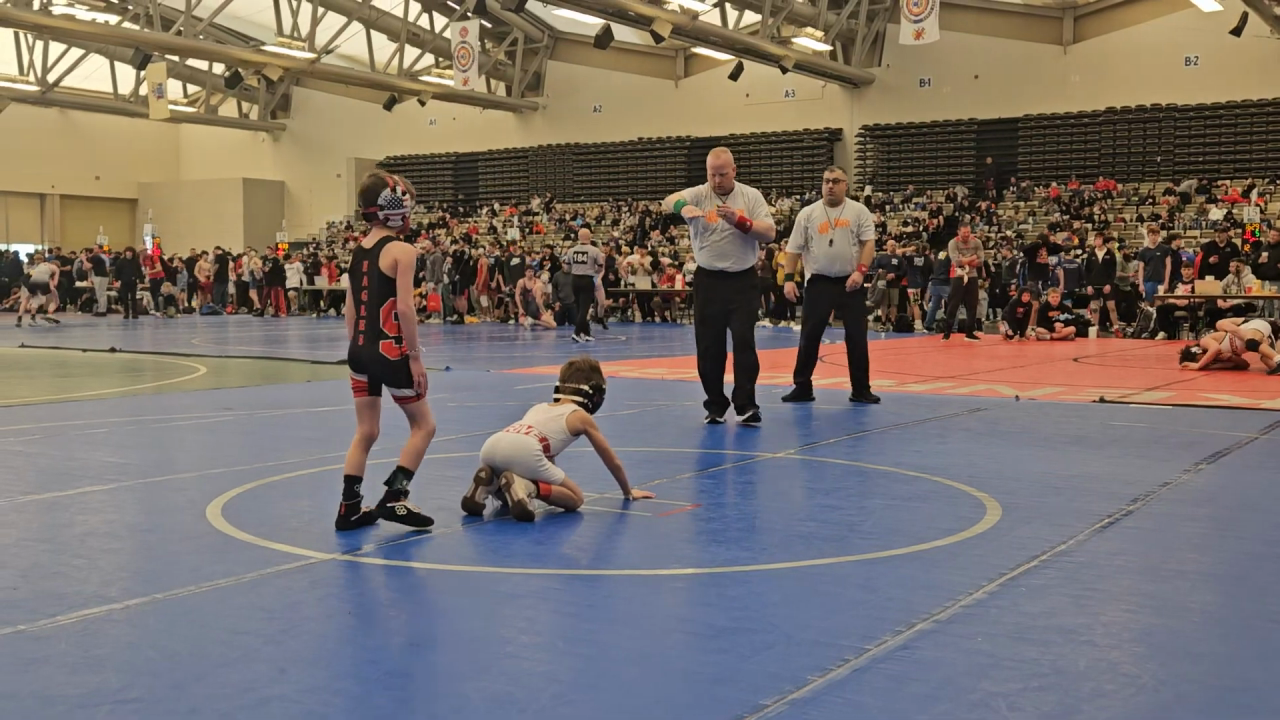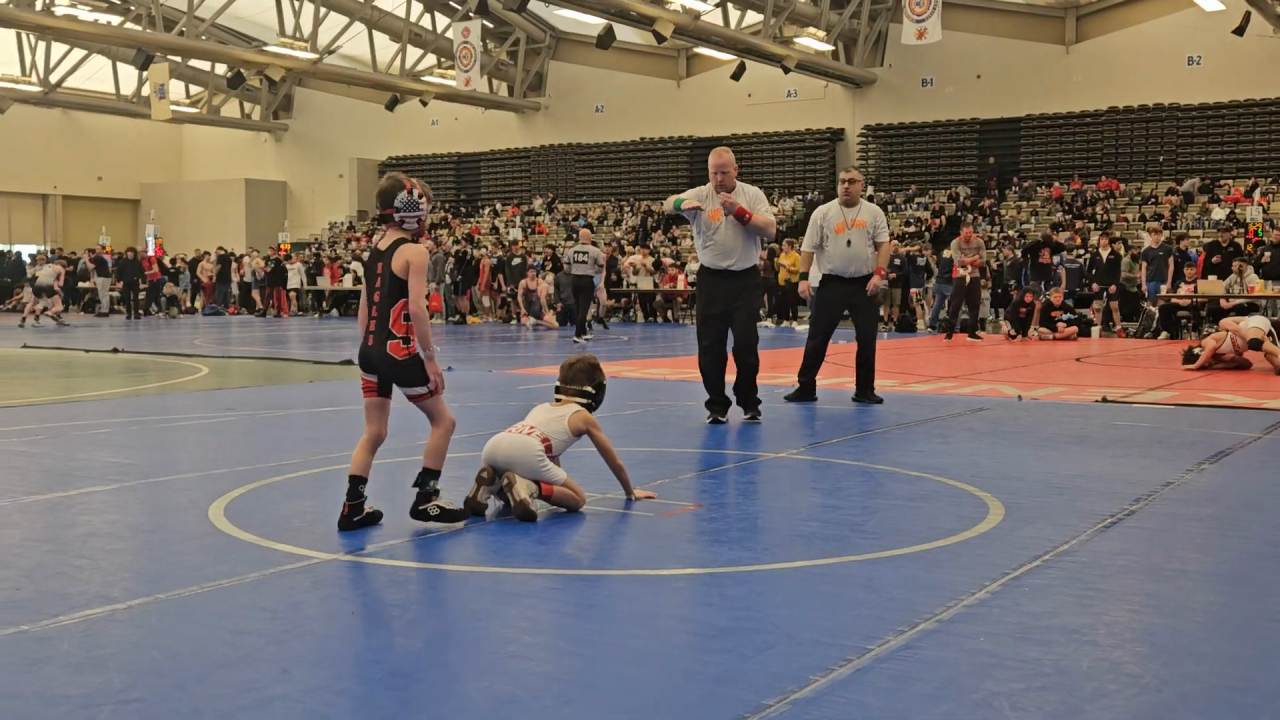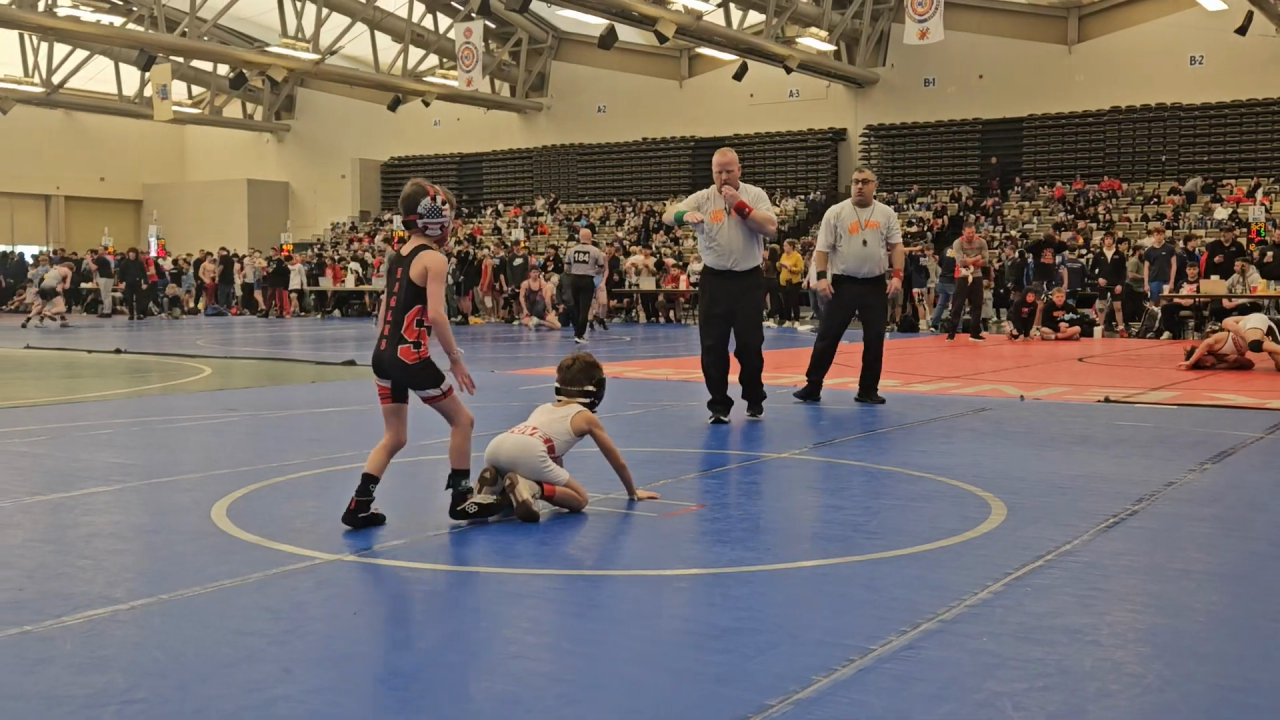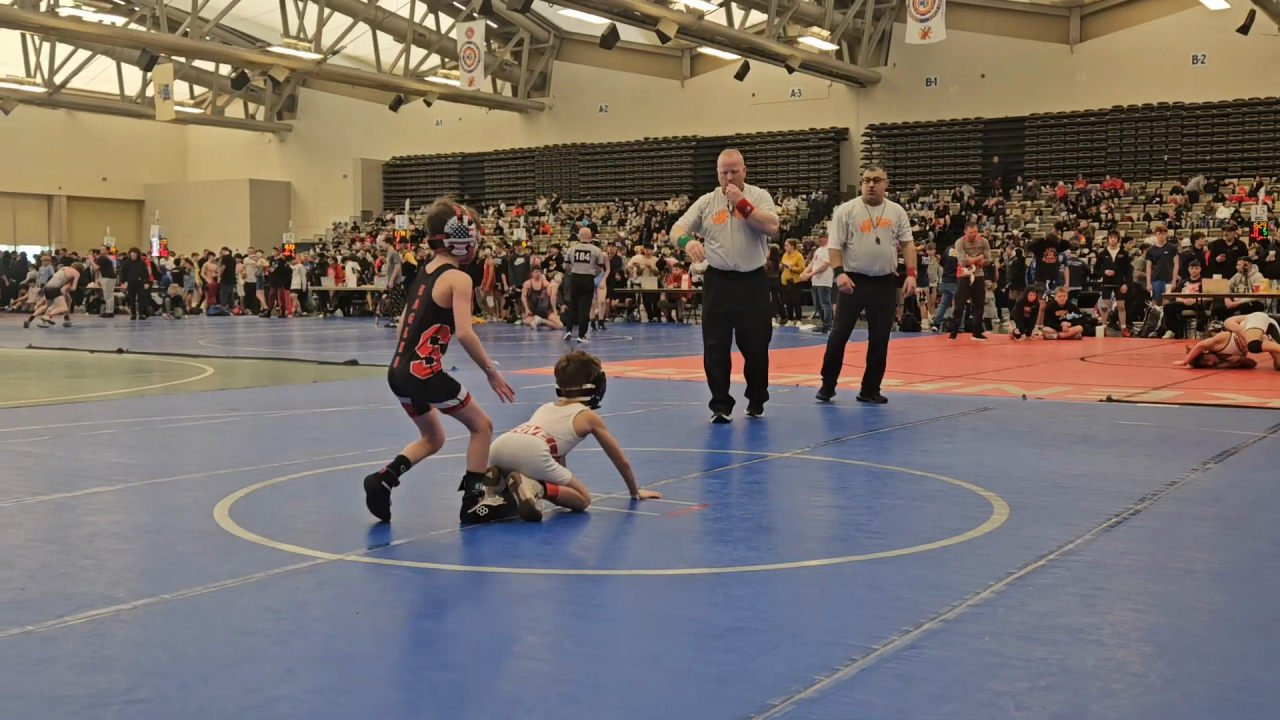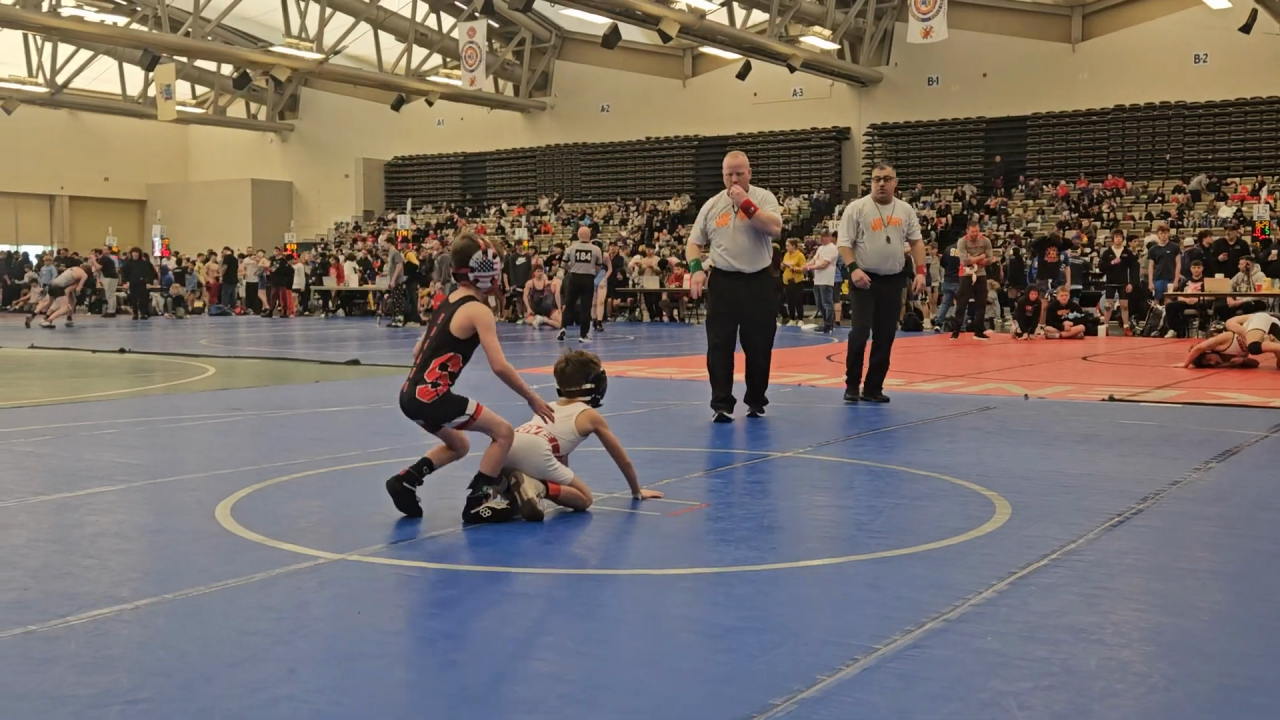
dt=0.1s
person 1, frame 1
left shoulder: (358, 252)
right shoulder: (402, 250)
left elbow: (350, 311)
right elbow: (405, 308)
right wrist: (415, 357)
left hip: (359, 351)
right hip: (389, 351)
left knee: (366, 432)
right knee: (423, 425)
left ankle: (350, 507)
right ankle: (394, 496)
person 1, frame 2
left shoulder: (374, 252)
right shoulder: (414, 252)
left elbow: (364, 311)
right elbow: (416, 309)
right wrist: (431, 356)
left hip: (369, 351)
right hip: (399, 352)
left knee: (374, 433)
right knee: (442, 420)
left ankle: (353, 507)
right ankle: (425, 496)
person 1, frame 3
left shoulder: (398, 257)
right shoulder: (434, 259)
left elbow: (386, 312)
right elbow: (435, 314)
right wrist: (456, 360)
left hip: (382, 355)
right hip: (410, 356)
left knee: (394, 437)
right knee: (462, 420)
left ankle: (360, 505)
right ankle: (461, 497)
person 1, frame 4
left shoulder: (425, 274)
right shoulder: (458, 279)
right elbow: (464, 333)
right wrist: (493, 375)
left hip: (401, 372)
right hip: (422, 371)
left knee: (434, 439)
right knee: (482, 425)
left ankle: (383, 481)
right ankle: (472, 500)
person 1, frame 5
left shoulder: (448, 303)
right shoulder: (478, 311)
right elbow: (499, 366)
right wrist: (533, 399)
left hip: (409, 394)
right hip: (430, 394)
left knee: (458, 445)
right knee: (503, 432)
left ankle: (407, 480)
right ankle: (478, 500)
person 2, frame 1
left shoulder: (752, 196)
right shoulder: (697, 195)
left elbow: (769, 234)
right elbow: (668, 202)
left wrist: (739, 220)
right wrist: (684, 207)
left hip: (743, 281)
right hip: (708, 281)
left knee: (744, 343)
right knee: (709, 347)
left ankle: (746, 404)
right ankle: (716, 406)
person 2, frame 2
left shoulder: (752, 195)
right shoulder: (699, 195)
left elbow: (771, 230)
right elbow: (668, 206)
left wrist: (739, 211)
right wrist: (682, 203)
left hip: (746, 280)
right hip: (711, 281)
left knee: (746, 343)
right knee: (710, 346)
left ankle: (749, 402)
right ankle: (717, 406)
person 2, frame 3
left shoulder: (755, 195)
right shoulder: (702, 198)
left elbow: (770, 228)
right elbow: (668, 215)
left wrist: (739, 204)
right wrist: (683, 214)
left hip: (749, 280)
right hip: (714, 281)
left knee: (750, 344)
right knee: (713, 346)
left ankle: (754, 397)
right ankle: (719, 406)
person 2, frame 4
left shoulder: (759, 196)
right shoulder: (706, 202)
left elbow: (771, 228)
right elbow: (678, 229)
left wrist: (741, 203)
right wrist: (689, 243)
left hip: (753, 281)
right hip: (718, 281)
left knee: (755, 345)
right knee: (716, 346)
left ankle: (756, 398)
right ankle: (720, 405)
person 2, frame 5
left shoulder: (764, 197)
right shoulder: (712, 205)
left elbow: (774, 229)
right elbow: (694, 241)
left wrist: (745, 203)
right wrist: (696, 269)
left hip: (757, 281)
right hip: (722, 282)
left knee: (758, 346)
right knee: (719, 345)
left ankle: (756, 399)
right ankle: (722, 404)
person 3, frame 1
left shoulder: (859, 211)
right shoulder: (808, 213)
left elbow: (869, 243)
right elbow: (794, 248)
left wrist: (860, 271)
right wrist: (789, 278)
left hip: (851, 282)
right hip: (819, 282)
left knee: (857, 337)
right knee: (809, 337)
left ankle: (861, 389)
right ankle: (802, 387)
person 3, frame 2
left shoulder: (874, 212)
right shoulder: (823, 213)
left elbow: (883, 245)
right elbow: (809, 248)
left wrist: (879, 274)
right wrist: (804, 277)
left hip: (864, 283)
right hip: (832, 283)
left knee: (867, 338)
right knee: (818, 335)
left ankle: (864, 390)
right ankle: (806, 387)
person 3, frame 3
left shoulder: (887, 213)
right shoulder: (835, 212)
left elbow: (897, 246)
right elbow: (823, 248)
left wrist: (897, 276)
right wrist: (821, 276)
left hip: (876, 284)
right hip: (843, 283)
left knee: (874, 339)
right knee: (828, 335)
left ankle: (868, 390)
right ankle: (813, 386)
person 3, frame 4
left shoulder: (897, 211)
right shoulder: (846, 210)
left elbow: (907, 244)
right elbow: (834, 245)
left wrist: (911, 273)
right wrist: (839, 273)
left hip: (885, 281)
right hip: (853, 281)
left knee: (880, 338)
right knee: (840, 333)
left ankle: (871, 389)
right ankle: (828, 383)
person 3, frame 5
left shoulder: (905, 210)
right shoulder: (856, 208)
left elbow: (916, 242)
right elbow: (844, 243)
left wrist: (920, 271)
right wrist: (853, 269)
left hip: (892, 281)
right hip: (864, 279)
left knee: (884, 337)
right knee: (860, 331)
left ankle: (872, 388)
right ankle: (852, 383)
person 4, frame 1
left shoulder: (539, 407)
right shoulder: (581, 417)
right elbow: (612, 461)
right wrist: (628, 492)
left hip: (490, 447)
right hip: (523, 452)
left knee: (506, 494)
right knee: (575, 499)
left ankle: (489, 482)
right ankle: (527, 487)
person 4, frame 2
left shoulder: (541, 408)
right shoulder: (585, 417)
right elbow: (615, 462)
right wrist: (630, 492)
left hip: (493, 446)
right hip: (524, 454)
right knee: (578, 500)
left ankle: (490, 482)
right ankle: (529, 489)
person 4, frame 3
left shoulder: (543, 408)
right shoulder: (586, 417)
right elbow: (618, 461)
right wrist: (633, 493)
right hip: (527, 453)
right knee: (580, 500)
left ankle: (495, 481)
right ankle: (530, 488)
person 4, frame 4
left shoulder: (545, 408)
right shoulder: (589, 416)
right elbow: (621, 460)
right wrist: (635, 491)
left hip: (499, 446)
right hip: (531, 454)
right knee: (582, 500)
left ankle: (497, 481)
right ankle: (535, 488)
person 4, frame 5
right shoulder: (591, 416)
right elbow: (623, 460)
right wrist: (637, 491)
right hip: (533, 453)
right knee: (584, 499)
right ankle: (537, 487)
